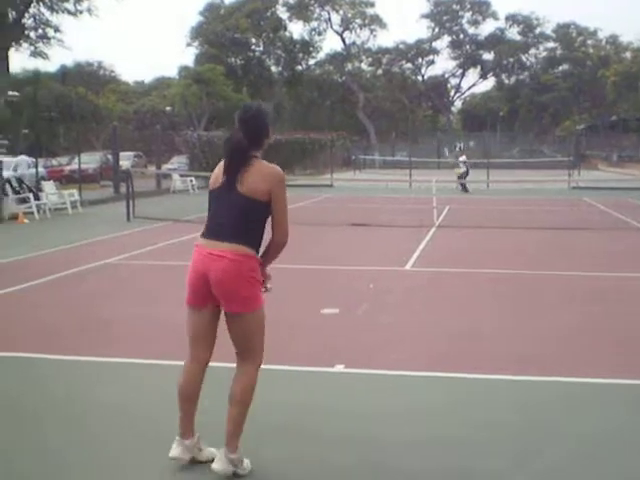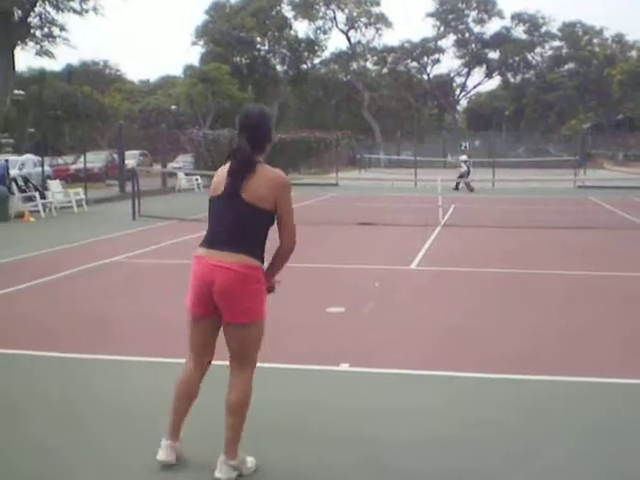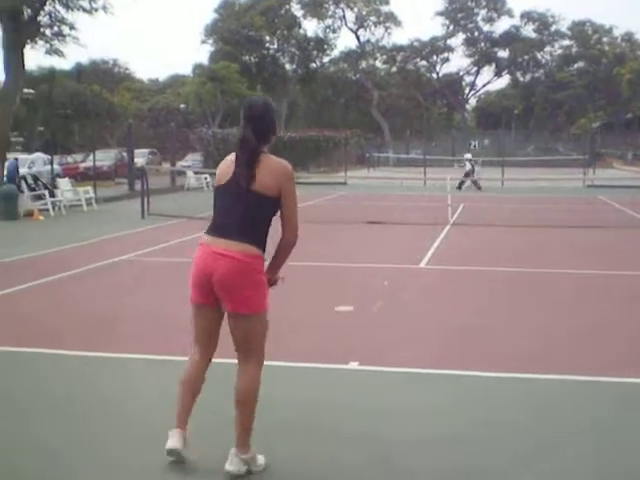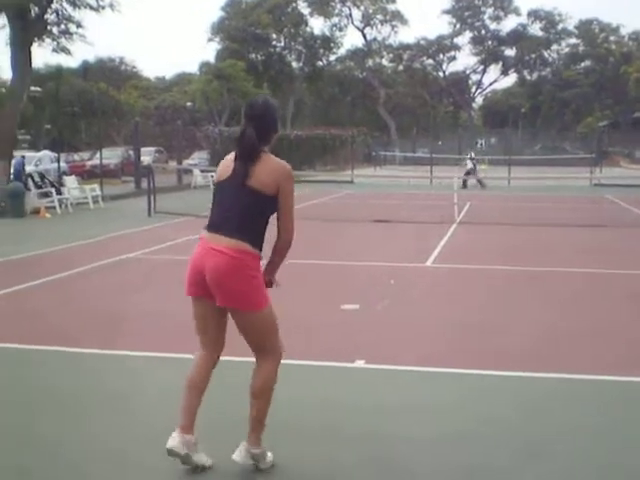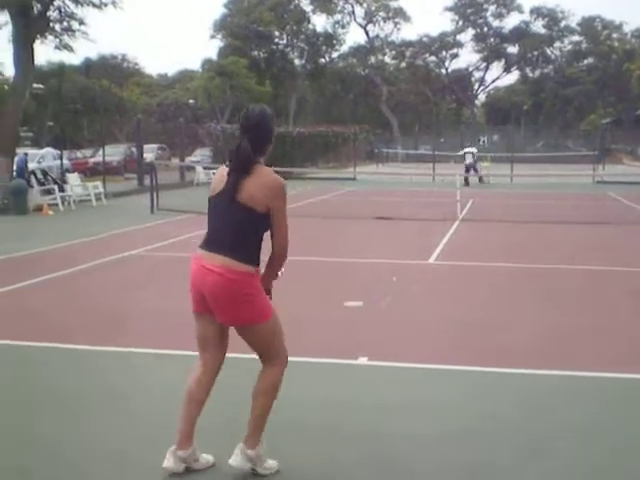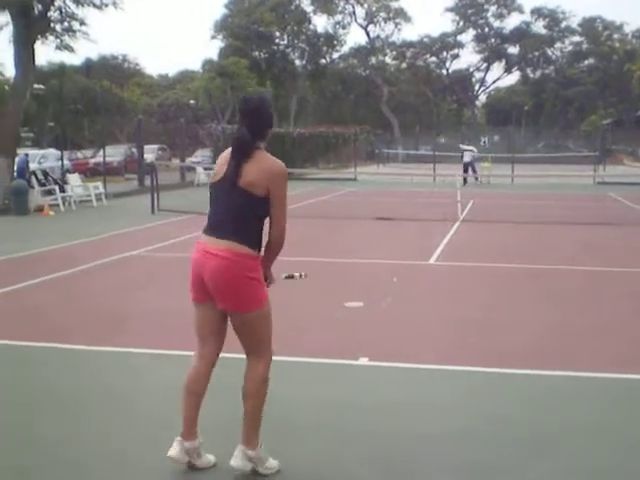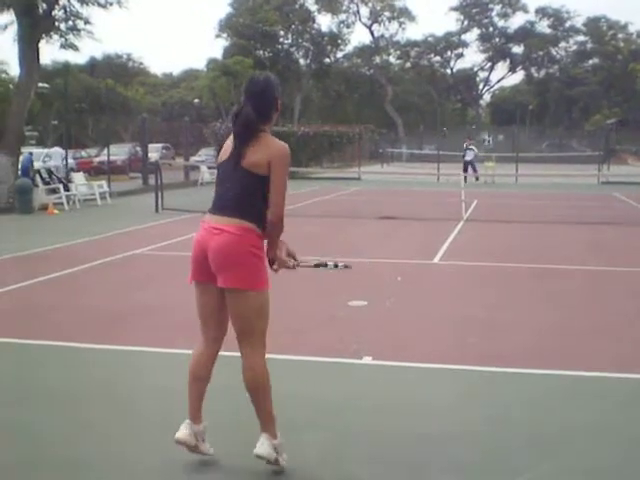
dt=0.1s
person 1, frame 1
left shoulder: (221, 166)
right shoulder: (272, 174)
left elbow: (222, 217)
right elbow: (281, 237)
right wrist: (262, 267)
left hip: (203, 259)
right hip: (237, 267)
left knee: (197, 357)
right knee: (248, 363)
left ankle: (186, 441)
person 1, frame 2
left shoulder: (221, 174)
right shoulder: (276, 180)
left elbow: (223, 224)
right elbow: (288, 242)
right wrist: (270, 276)
left hip: (204, 269)
right hip: (241, 278)
left knee: (196, 363)
right knee: (242, 369)
left ankle: (170, 443)
person 1, frame 3
left shoulder: (227, 162)
right shoulder: (281, 170)
left elbow: (230, 214)
right elbow: (290, 235)
right wrist: (272, 270)
left hip: (206, 258)
right hip: (242, 267)
left knee: (201, 352)
right knee: (250, 362)
left ankle: (178, 431)
right ankle: (241, 454)
person 1, frame 4
left shoulder: (227, 160)
right shoulder: (280, 170)
left elbow: (230, 212)
right elbow: (285, 236)
right wrist: (270, 272)
left hip: (203, 255)
right hip: (237, 265)
left knee: (208, 351)
right knee: (270, 354)
left ankle: (183, 436)
right ankle: (252, 446)
person 1, frame 5
left shoulder: (222, 173)
right shoulder: (272, 183)
right elbow: (280, 249)
right wrist: (266, 282)
left hip: (202, 271)
right hip: (235, 281)
left knee: (209, 363)
right knee: (276, 360)
left ankle: (181, 451)
right ankle: (249, 449)
person 1, frame 6
left shoulder: (224, 158)
right shoulder: (273, 168)
right elbow: (278, 233)
left wrist: (254, 265)
right wrist: (265, 268)
left hip: (204, 257)
right hip: (237, 267)
left knee: (205, 354)
right knee: (259, 357)
left ankle: (186, 442)
right ankle: (249, 449)
person 1, frame 7
left shoulder: (231, 141)
right shoulder: (276, 149)
right elbow: (275, 215)
left wrist: (272, 245)
right wrist: (276, 252)
left hip: (207, 236)
right hip: (238, 244)
left knee: (210, 338)
right knee: (253, 347)
left ankle: (194, 424)
right ankle: (268, 437)
